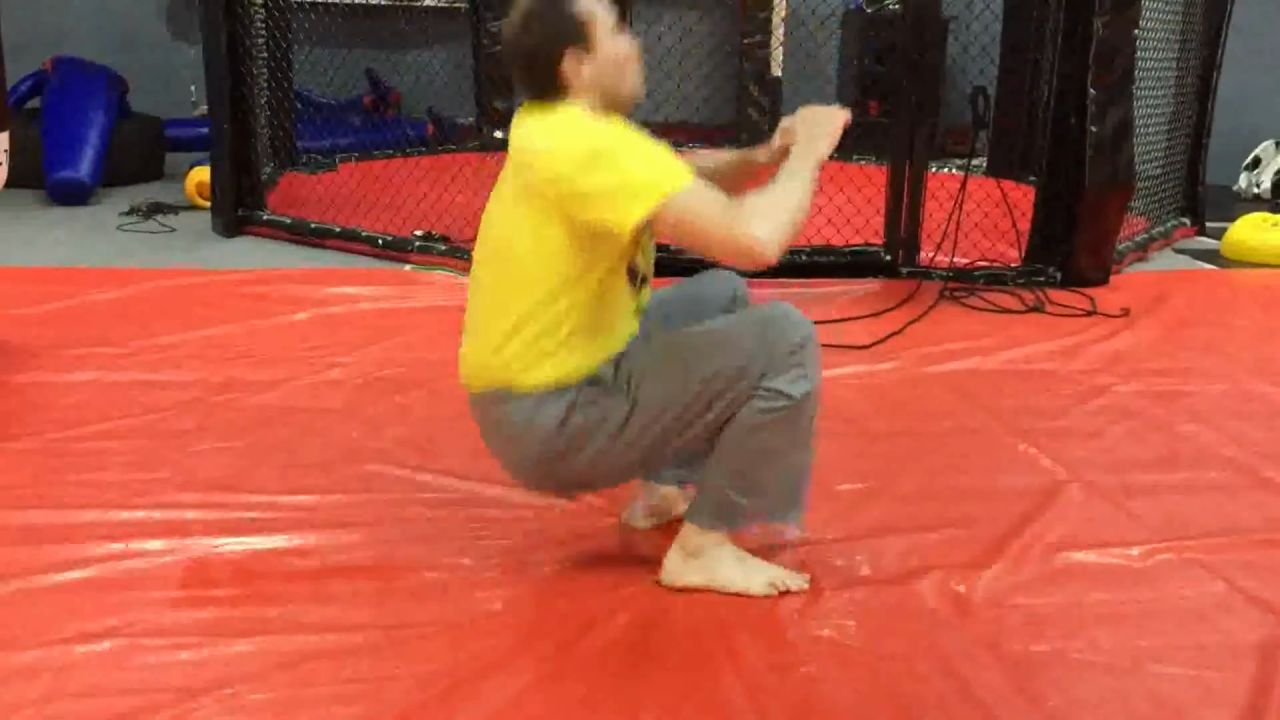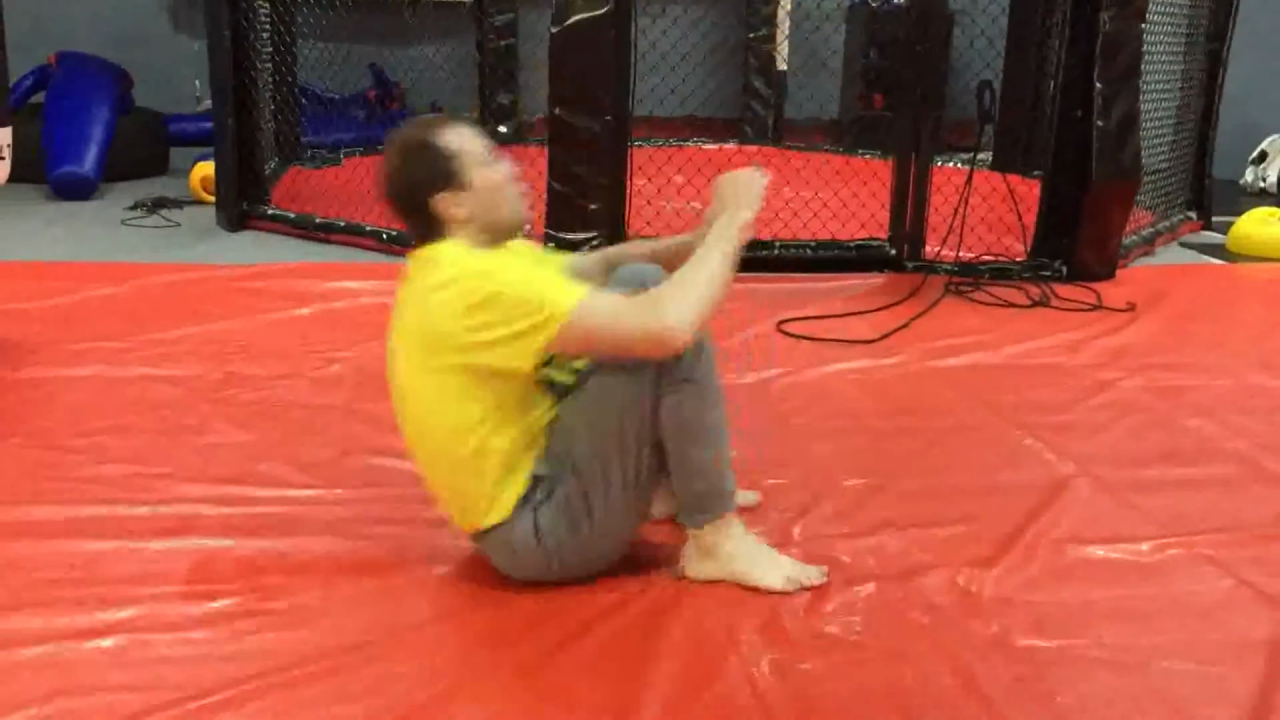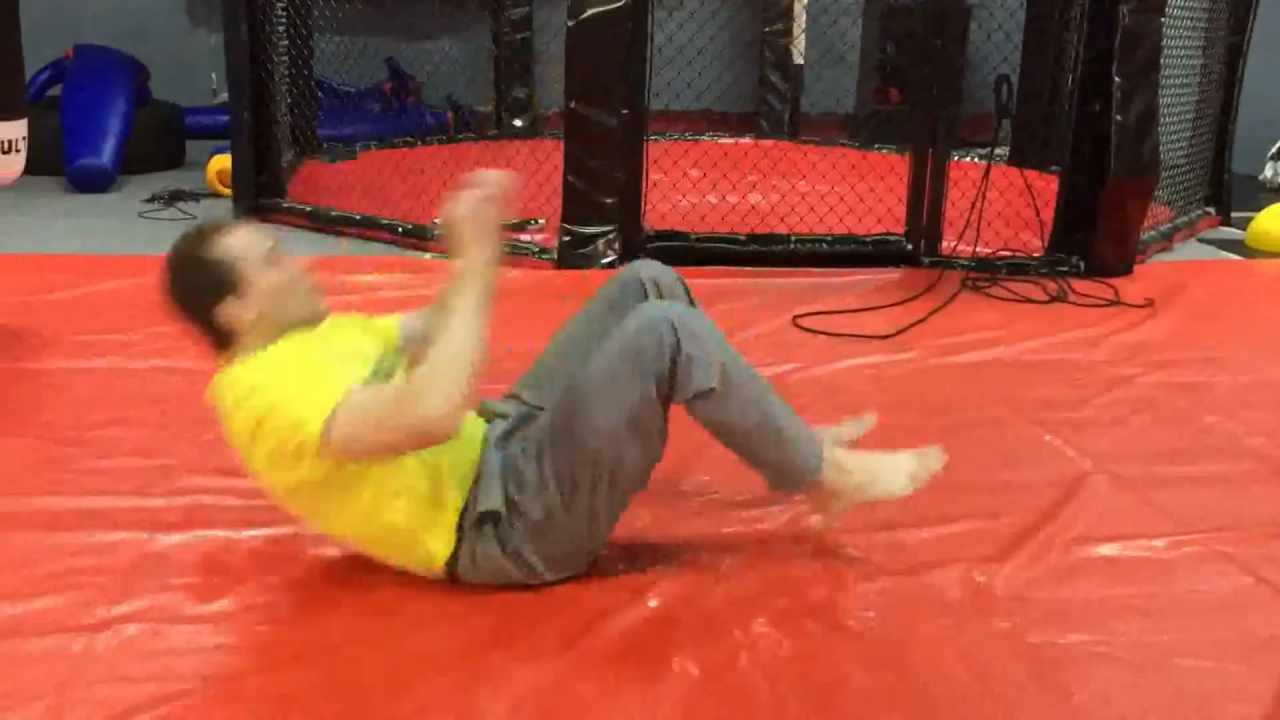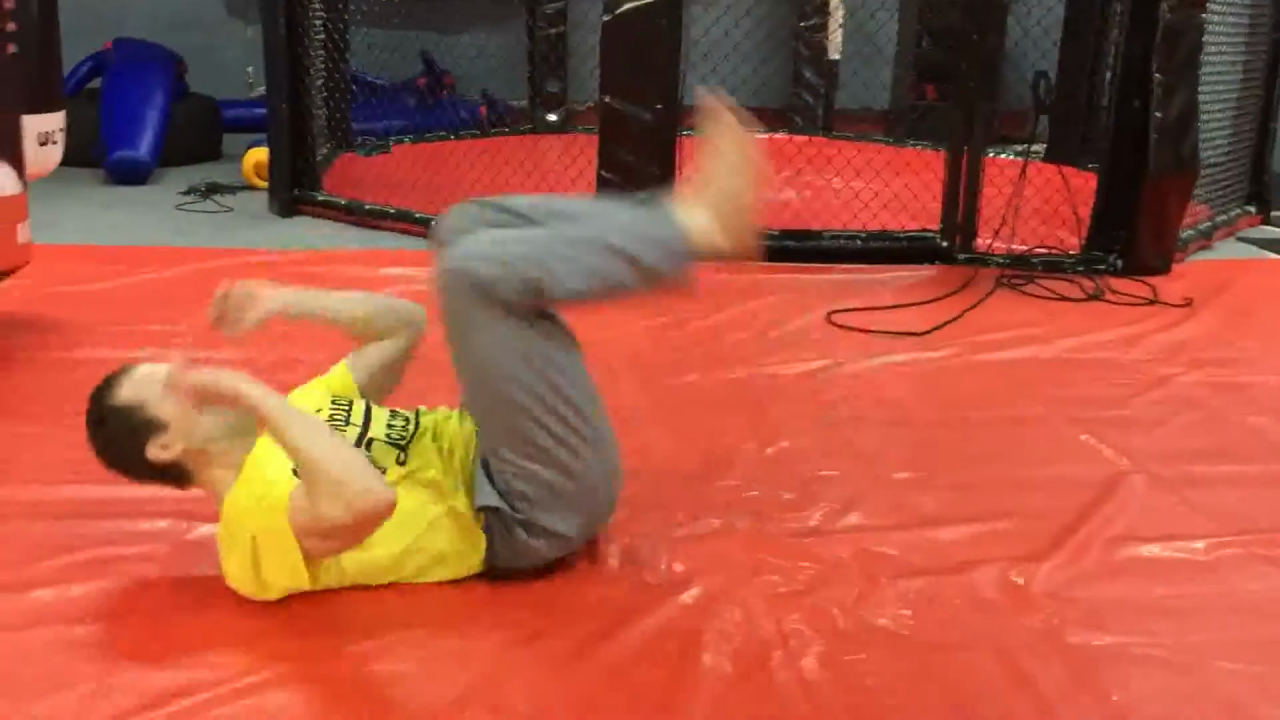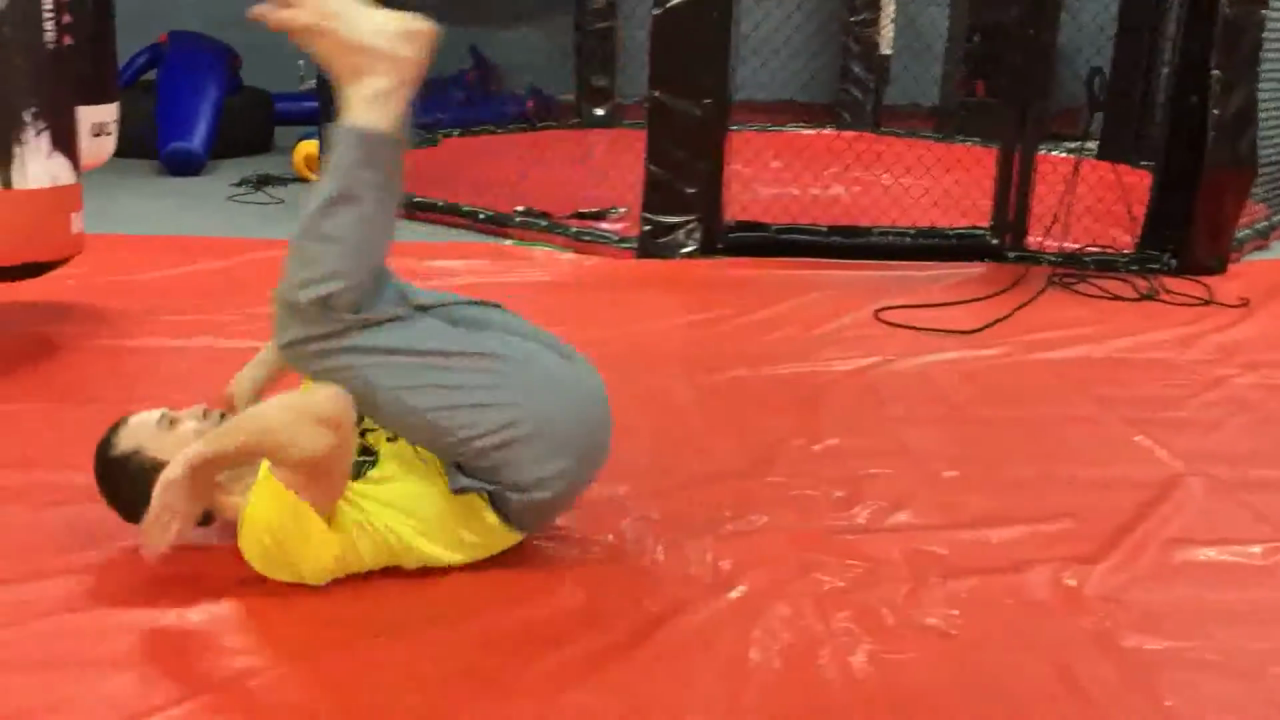
dt=0.2s
person 1, frame 1
left shoulder: (552, 132)
right shoulder: (591, 150)
left elbow: (670, 169)
right elbow: (753, 242)
left wrist: (761, 158)
right wrist: (807, 153)
left hip: (563, 391)
right hip: (550, 425)
left knee: (721, 297)
right knee: (782, 338)
left ankle: (667, 487)
right ankle: (704, 546)
person 1, frame 2
left shoulder: (462, 258)
right shoulder: (478, 286)
left elbow: (587, 269)
right elbow: (668, 329)
left wrist: (700, 239)
right wrist: (731, 223)
left hip: (538, 471)
right hip: (540, 530)
left knee: (640, 287)
right knee: (668, 341)
left ankle: (672, 484)
right ankle: (714, 540)
person 1, frame 3
left shoulder: (315, 334)
right shoulder: (266, 396)
left elbow: (443, 325)
right elbow: (431, 415)
left wrist: (471, 247)
right wrist: (473, 259)
left hip: (500, 450)
right hip: (510, 532)
left knee: (645, 285)
right knee: (665, 335)
left ankle: (799, 453)
right ankle: (821, 473)
person 1, frame 4
left shoulder: (292, 413)
right shoulder: (260, 532)
left elbow: (405, 325)
right elbow: (363, 499)
left wrist: (284, 303)
right wrist: (260, 403)
right hip: (536, 514)
left knee: (469, 232)
right knee: (476, 273)
left ankle: (689, 223)
right ankle: (695, 225)
person 1, frame 5
left shoulder: (287, 433)
right shoulder: (281, 536)
right elbow: (325, 415)
left wrist: (241, 396)
right wrist: (199, 456)
right hip: (546, 450)
right ankle: (373, 93)
